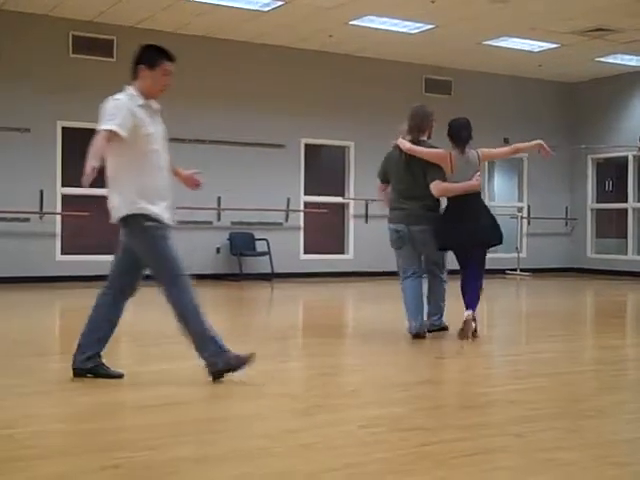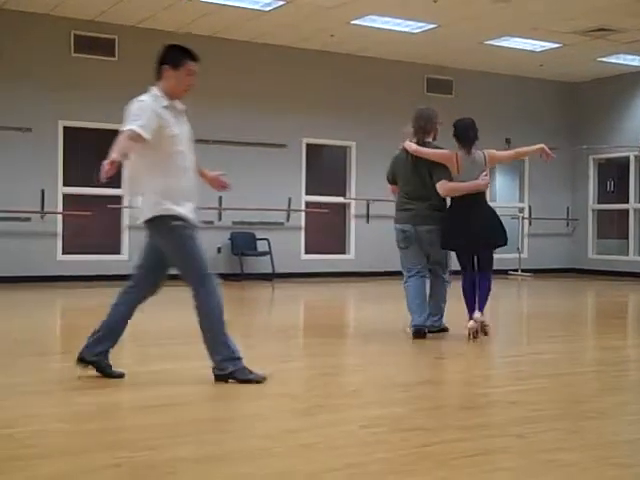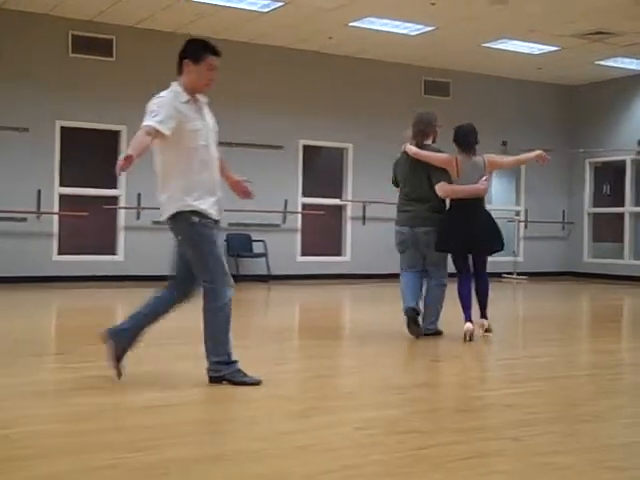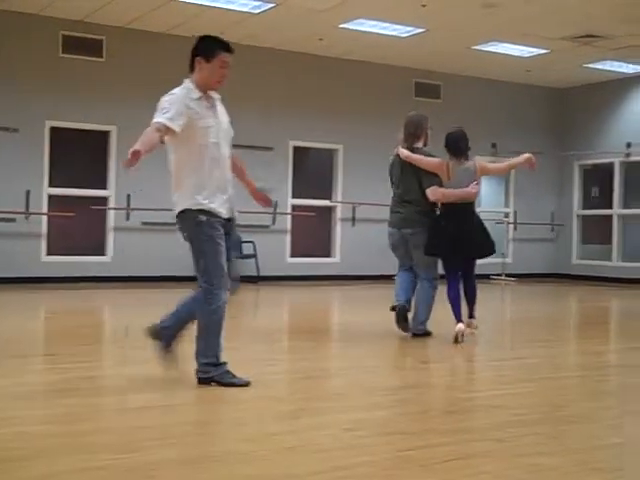
dt=0.1s
person 1, frame 1
left shoulder: (152, 110)
right shoulder: (120, 105)
right elbow: (103, 137)
left wrist: (179, 174)
right wrist: (92, 162)
left hip: (149, 213)
right hip: (139, 213)
left knee: (120, 287)
right knee: (177, 283)
left ankle: (87, 358)
right ankle: (216, 356)
person 1, frame 2
left shoulder: (177, 110)
right shoulder: (145, 107)
right elbow: (129, 137)
left wrist: (205, 175)
right wrist: (114, 160)
left hip: (179, 213)
right hip: (167, 213)
left knee: (142, 286)
right knee: (205, 284)
left ankle: (97, 349)
right ankle: (226, 363)
person 1, frame 3
left shoulder: (202, 106)
right shoulder: (167, 103)
right elbow: (148, 133)
left wrist: (229, 179)
right wrist: (130, 154)
left hip: (205, 209)
right hip: (188, 209)
left knee: (182, 287)
right knee: (218, 286)
left ankle: (123, 334)
right ankle: (222, 365)
person 1, frame 4
left shoulder: (216, 103)
right shoulder: (178, 100)
right elbow: (158, 129)
left wrist: (249, 184)
right wrist: (139, 149)
left hip: (221, 209)
right hip: (198, 208)
left knee: (213, 286)
right knee: (216, 287)
left ankle: (165, 329)
right ankle: (210, 366)
person 2, frame 1
left shoulder: (393, 153)
left elbow: (383, 187)
right wrist: (470, 185)
left hip: (398, 222)
right hip: (426, 221)
left knee: (409, 274)
right knee: (435, 272)
left ankle: (416, 324)
right ankle: (434, 321)
person 2, frame 2
left shoulder: (400, 156)
left elbow: (394, 188)
right elbow: (444, 189)
right wrist: (477, 185)
left hip: (405, 223)
right hip: (432, 222)
left knee: (413, 274)
right knee: (438, 273)
left ankle: (418, 322)
right ankle: (434, 322)
person 2, frame 3
left shoulder: (402, 159)
right elbow: (443, 190)
right wrist: (476, 189)
left hip: (404, 224)
right hip: (430, 224)
left knee: (410, 270)
right knee: (436, 275)
left ankle: (411, 306)
right ankle: (429, 325)
person 2, frame 4
left shoulder: (395, 161)
right wrist: (467, 193)
left hip: (396, 225)
right hip: (421, 226)
left knee: (405, 269)
right knee: (427, 276)
left ankle: (401, 303)
right ankle: (418, 326)
person 3, frame 1
left shoulder: (445, 157)
right shoulder: (480, 155)
left elbow: (409, 148)
right elbow: (513, 149)
left wrist: (400, 141)
right wrist: (537, 144)
left hip: (455, 218)
right hip: (478, 216)
left knee: (466, 271)
right knee: (477, 272)
left ankle: (470, 319)
right ankle: (470, 312)
person 3, frame 2
left shoulder: (451, 157)
right shoulder: (486, 156)
left elbow: (415, 150)
right elbow: (517, 153)
left wrist: (407, 143)
right wrist: (540, 147)
left hip: (459, 218)
right hip: (482, 217)
left knee: (467, 272)
right knee: (484, 270)
left ankle: (473, 318)
right ankle: (480, 313)
person 3, frame 3
left shoulder: (451, 162)
right shoulder: (487, 162)
left elbow: (416, 153)
right elbow: (516, 160)
left wrist: (408, 146)
right wrist: (537, 153)
left hip: (456, 222)
right hip: (480, 221)
left knee: (464, 275)
right knee: (481, 273)
left ankle: (468, 321)
right ankle: (484, 318)
person 3, frame 4
left shoulder: (442, 167)
right shoulder: (477, 167)
left elbow: (407, 156)
right elbow: (506, 166)
left wrist: (400, 149)
right wrist: (526, 157)
left hip: (448, 226)
right hip: (470, 225)
left knee: (452, 277)
right knee: (468, 275)
left ankle: (459, 322)
right ankle: (471, 317)
